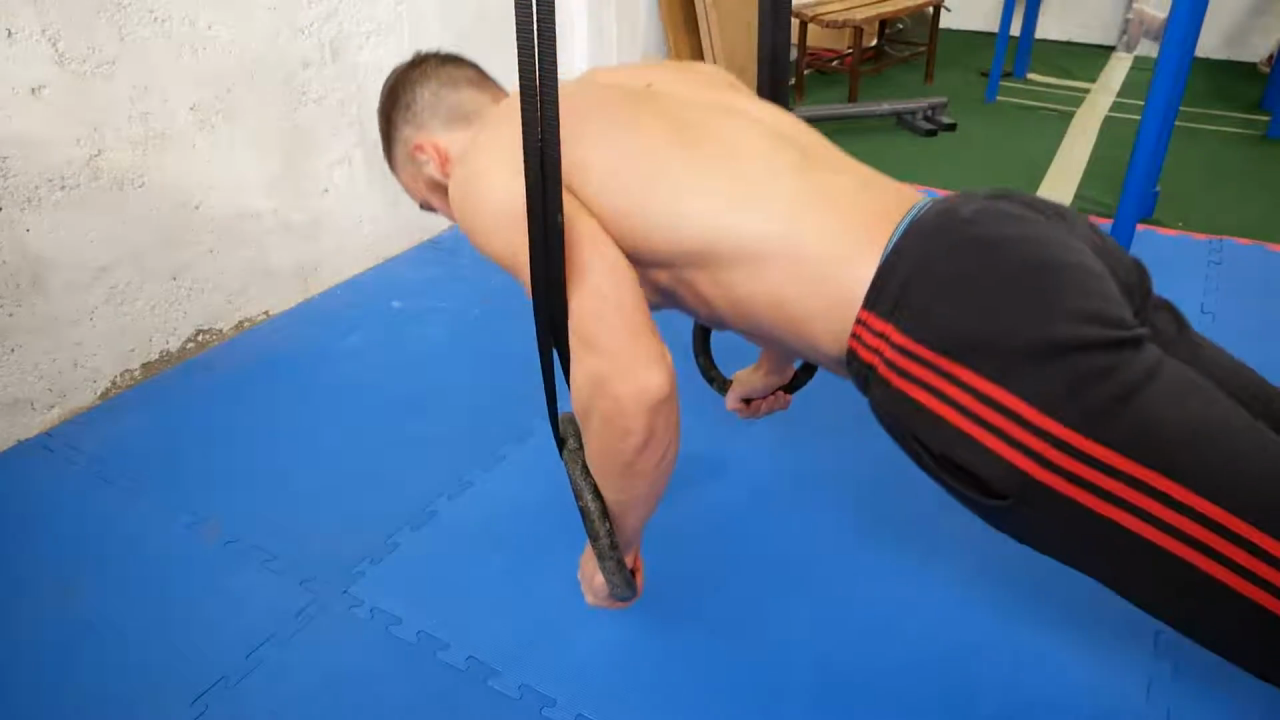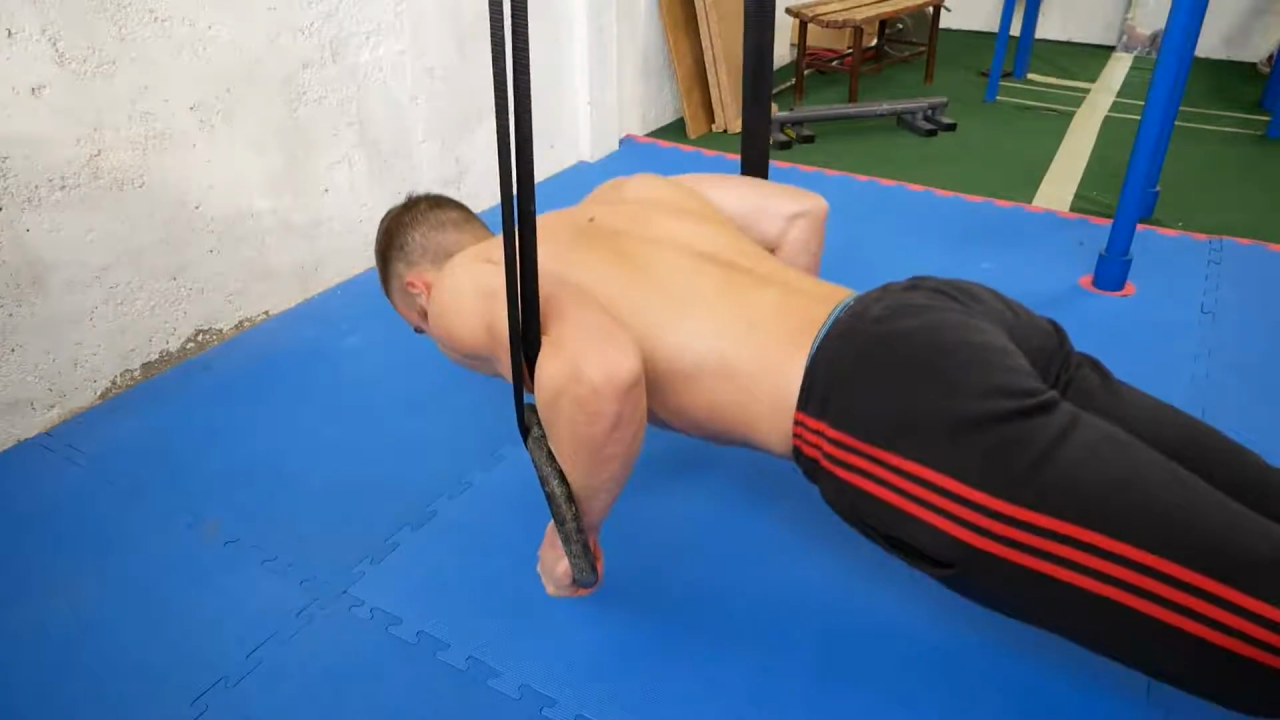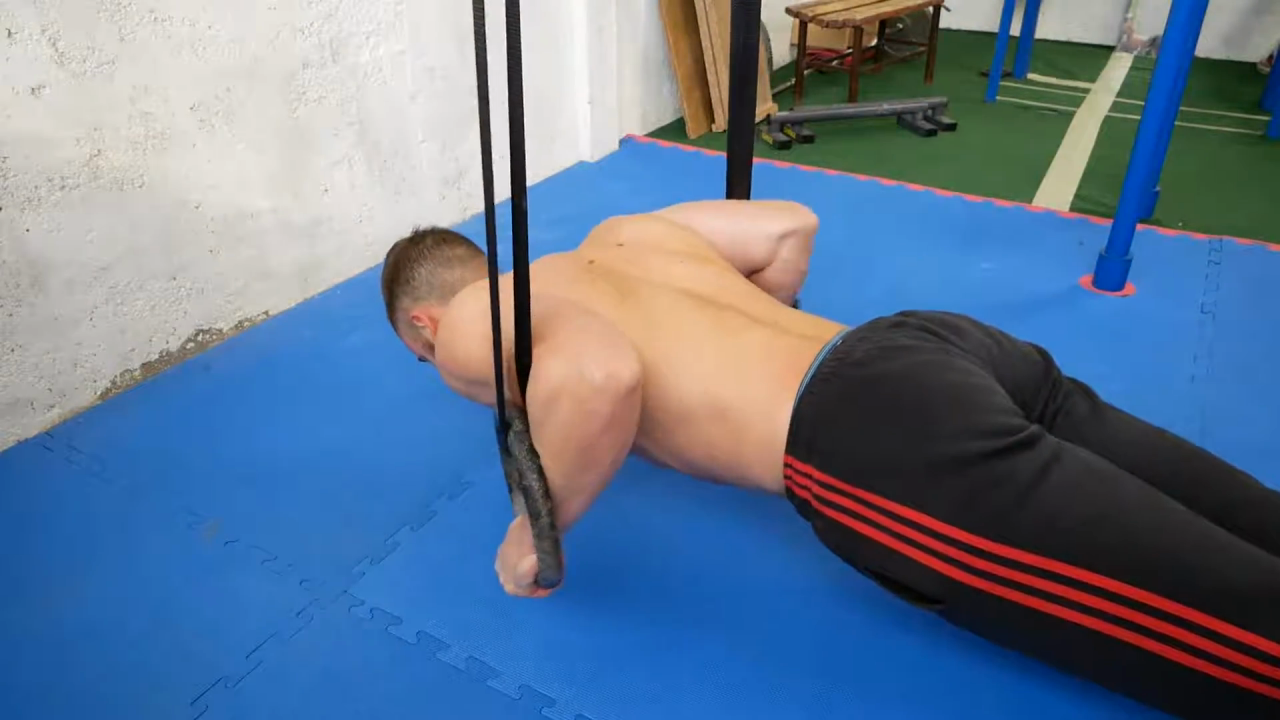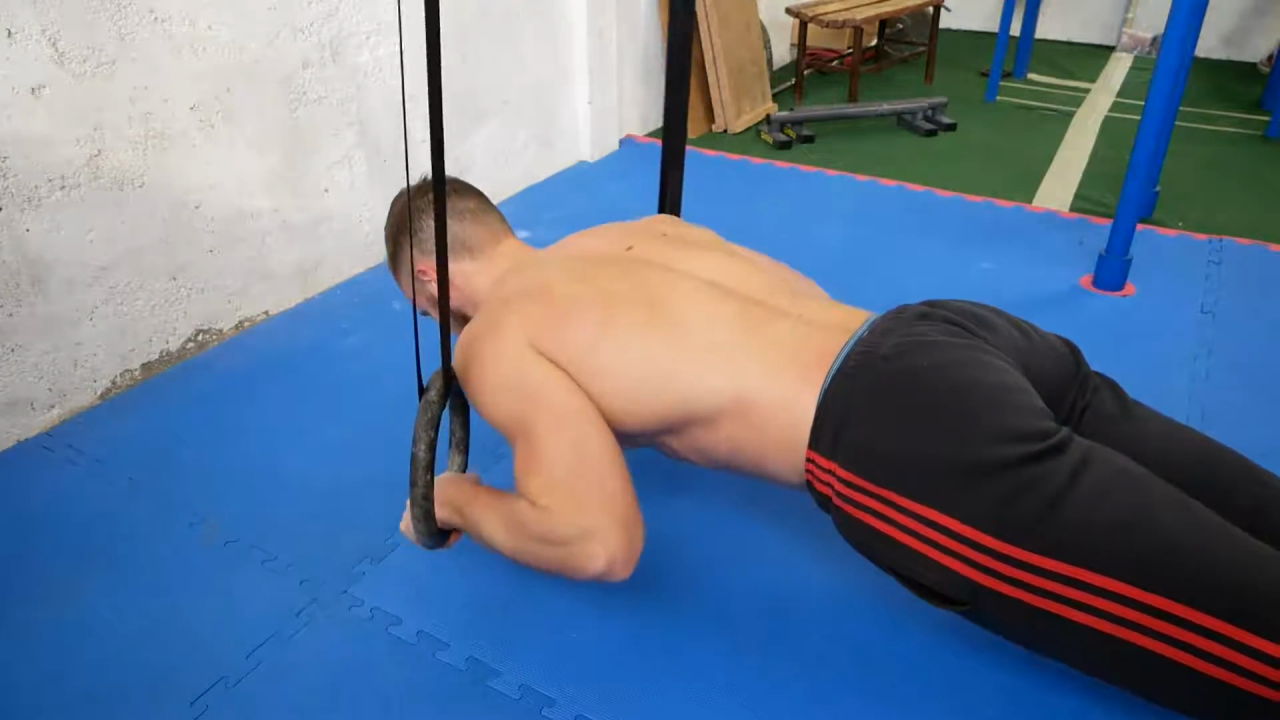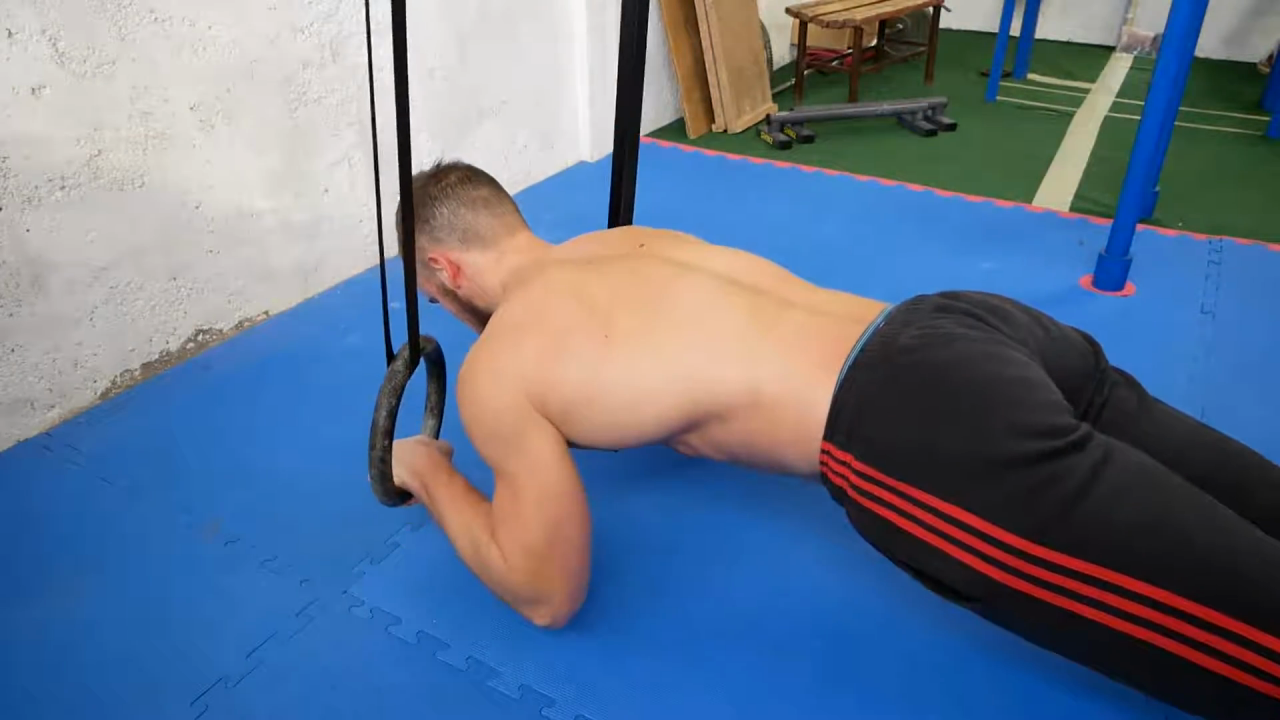
dt=0.5s
person 1, frame 1
left shoulder: (492, 166)
right shoulder: (646, 84)
left elbow: (631, 388)
left wrist: (613, 552)
right wrist: (773, 367)
left hip: (966, 330)
right hip: (1021, 239)
person 1, frame 2
left shoulder: (465, 292)
right shoulder: (617, 198)
left elbow: (601, 372)
right elbow: (801, 212)
left wrist: (569, 533)
left hip: (891, 413)
right hip: (947, 315)
person 1, frame 3
left shoulder: (468, 330)
right shoulder: (615, 236)
left elbow: (601, 374)
right elbow: (792, 225)
left wrist: (538, 530)
left hip: (880, 445)
right hip: (939, 344)
person 1, frame 4
left shoulder: (494, 345)
right shoulder: (630, 231)
left elbow: (603, 543)
left wrist: (456, 500)
left hip: (913, 444)
right hip: (956, 336)
person 1, frame 5
left shoulder: (495, 372)
right shoulder: (616, 241)
left elbow: (549, 593)
left wrist: (429, 474)
left hip: (930, 437)
right hip: (969, 326)
